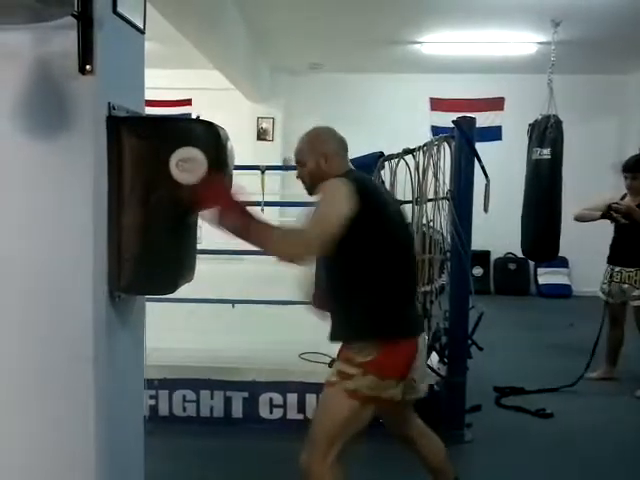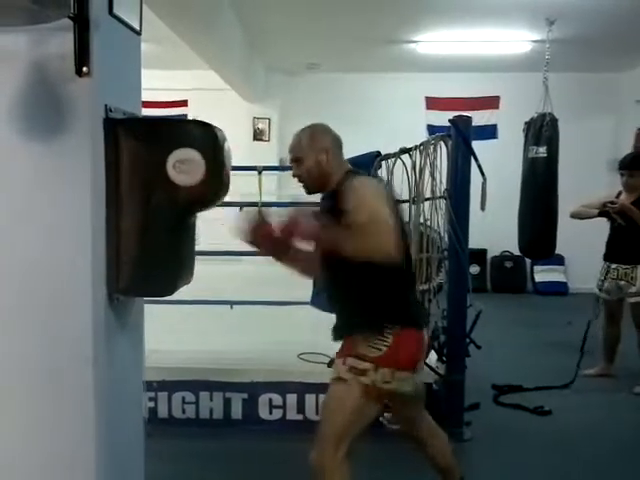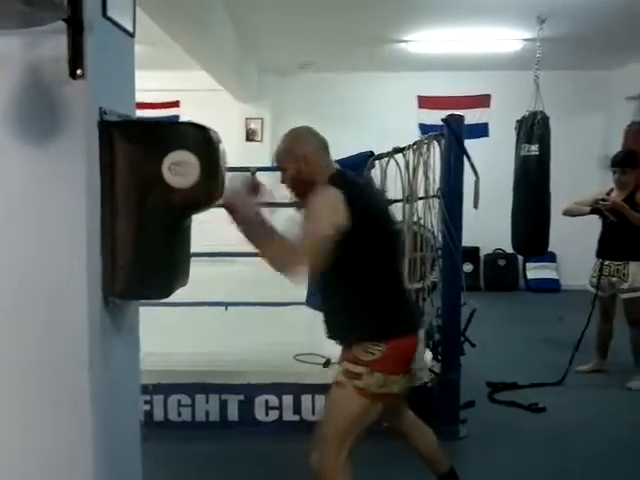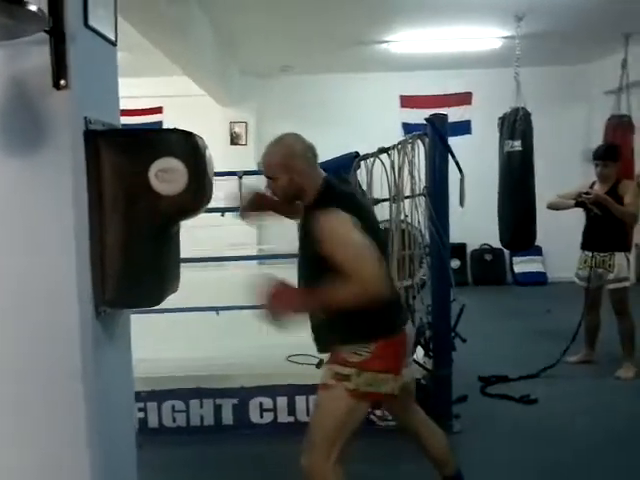
dt=0.2s
person 1, frame 1
left shoulder: (340, 190)
right shoulder: (369, 194)
left elbow: (302, 247)
left wrist: (235, 217)
left hip: (376, 345)
right hip: (402, 336)
right knee: (405, 425)
person 1, frame 2
left shoulder: (361, 190)
right shoulder: (335, 201)
left elbow: (384, 247)
right elbow: (320, 267)
left wrist: (319, 231)
right wrist: (275, 243)
left hip: (383, 337)
right hip: (399, 331)
right knee: (416, 422)
person 1, frame 3
left shoulder: (329, 198)
right shoulder: (355, 190)
left elbow: (292, 261)
left wrist: (247, 216)
left hip: (378, 342)
right hip: (398, 331)
right knee: (398, 416)
person 1, frame 4
left shoulder: (329, 218)
right shoulder: (324, 194)
left elbow: (371, 284)
right elbow: (295, 209)
left wrist: (302, 300)
right wrist: (265, 202)
left hip: (366, 346)
right hip: (390, 333)
right knee: (409, 414)
person 2, frame 1
right shoulder: (617, 200)
right elbow: (578, 215)
right wrist: (604, 214)
right hip: (615, 268)
right knee: (614, 321)
right ankle: (609, 368)
person 2, frame 2
right shoulder: (612, 197)
right elbow: (575, 212)
right wrist: (601, 212)
right hip: (611, 265)
right knee: (611, 317)
right ankle: (606, 365)
person 2, frame 3
right shoulder: (604, 194)
right elbow: (567, 210)
right wrist: (594, 209)
right hip: (604, 261)
right knee: (604, 314)
right ankle: (599, 361)
person 2, frame 4
right shoulder: (586, 187)
right elbow: (552, 203)
left wrist: (605, 200)
right wrist: (577, 202)
left hip: (614, 255)
right hip: (589, 253)
left knee: (621, 308)
right knee: (590, 305)
right ankle: (588, 351)
